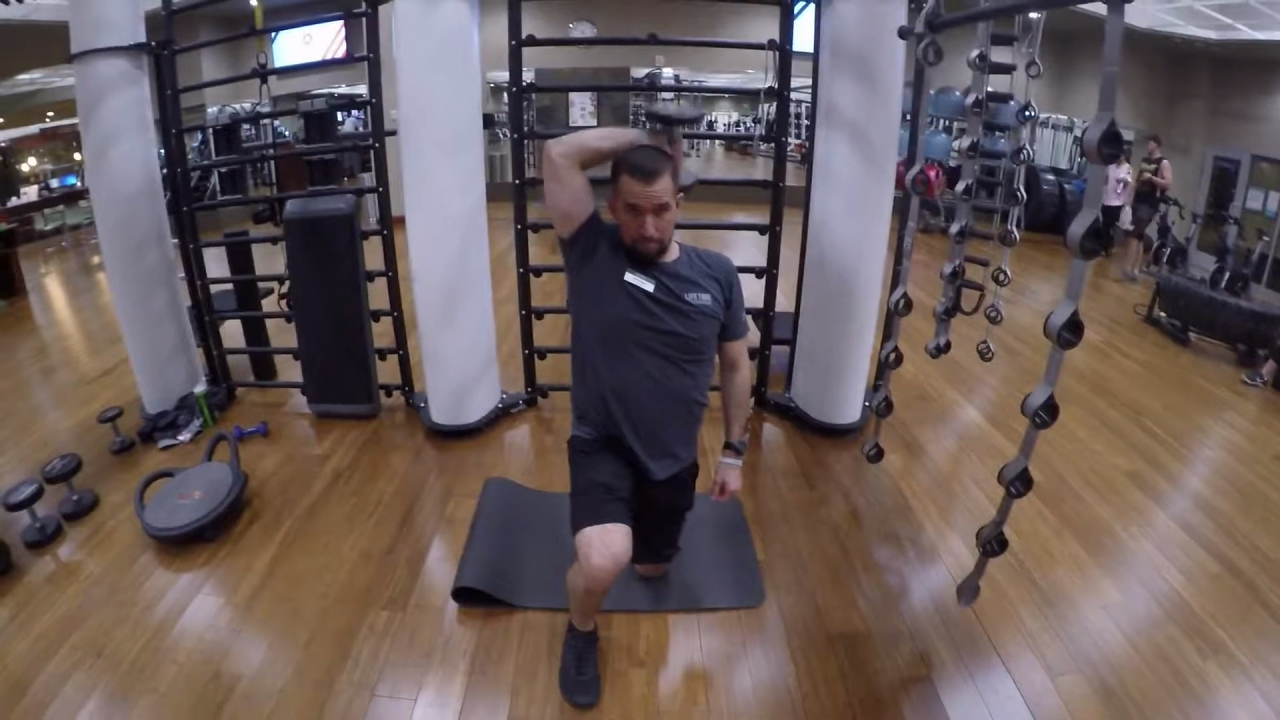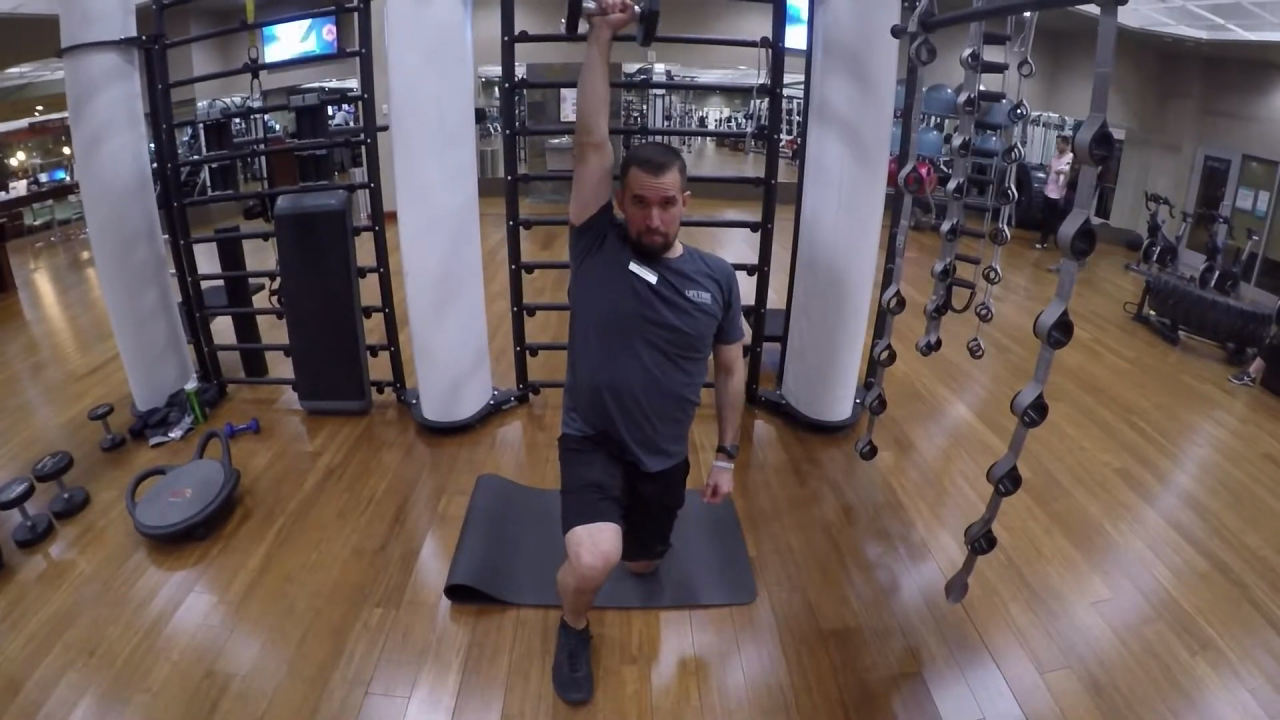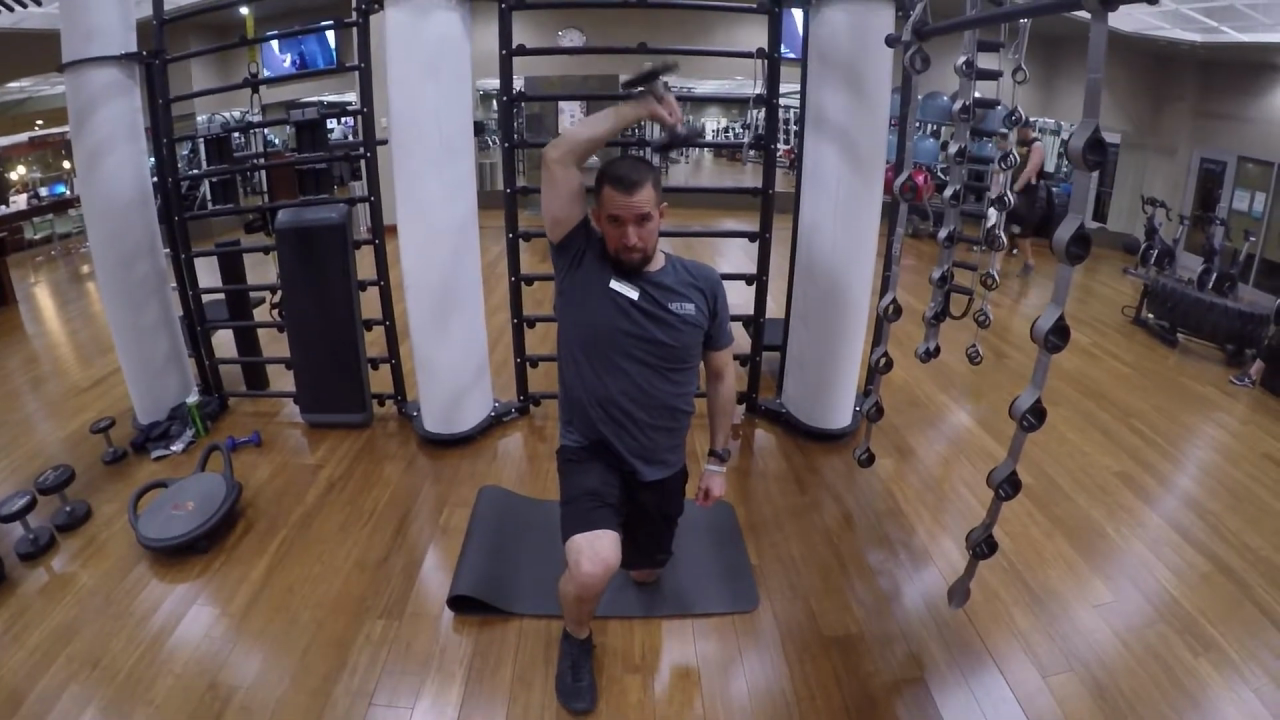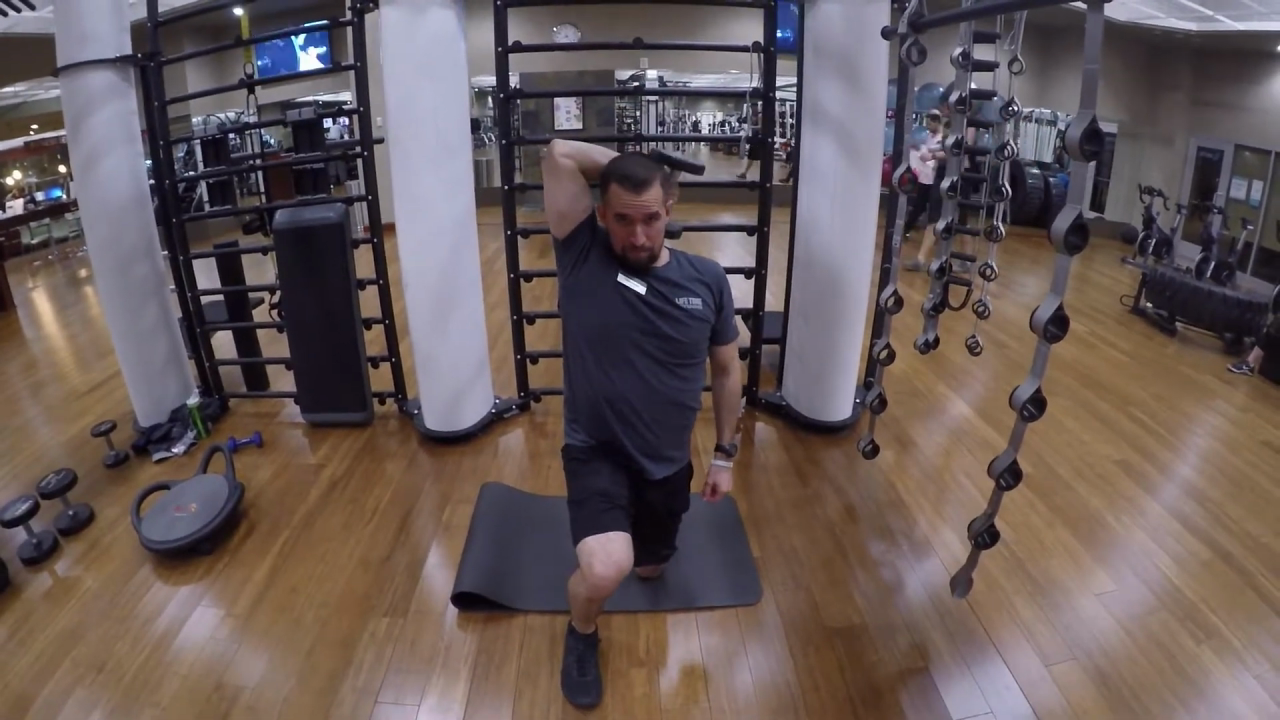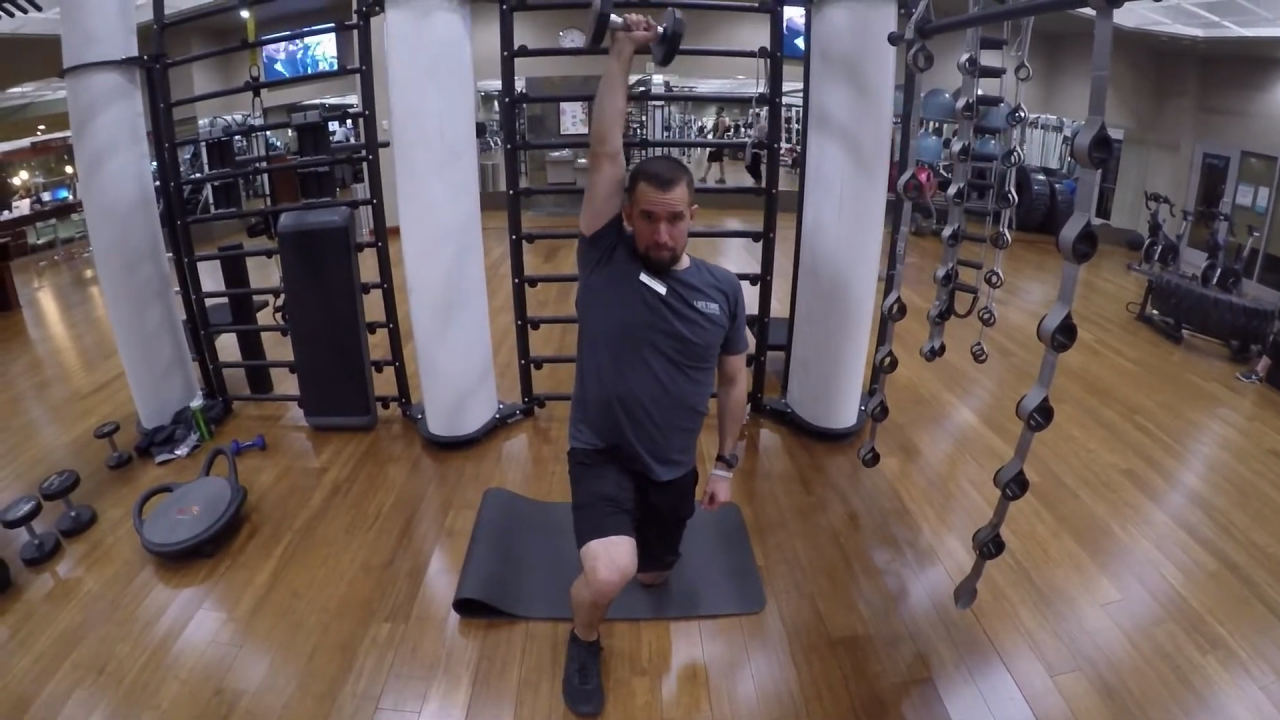
dt=1s
person 1, frame 1
left shoulder: (716, 273)
right shoulder: (592, 252)
left elbow: (736, 366)
right elbow: (557, 155)
left wrist: (734, 451)
right wrist: (645, 139)
left hip: (674, 456)
right hip: (601, 446)
left knee: (651, 567)
right knee: (602, 563)
left ankle: (645, 528)
right ankle: (581, 632)
person 1, frame 2
left shoulder: (716, 277)
right shoulder: (598, 247)
left elbow: (730, 371)
right elbow: (592, 143)
left wrist: (726, 455)
left hip: (665, 455)
right hip: (592, 441)
left knee: (644, 564)
right knee: (592, 562)
left ankle: (636, 521)
right ankle: (573, 629)
person 1, frame 3
left shoulder: (702, 285)
right shoulder: (578, 260)
left elbow: (722, 375)
right elbow: (557, 157)
left wrist: (718, 461)
right wrist: (639, 109)
left hip: (662, 464)
right hip: (590, 454)
left knee: (644, 574)
right knee: (592, 569)
left ankle: (633, 534)
right ankle: (576, 640)
person 1, frame 4
left shoulder: (707, 279)
right shoulder: (583, 257)
left elbow: (726, 370)
right elbow: (559, 155)
left wrist: (724, 456)
right wrist: (631, 166)
left hip: (668, 461)
right hip: (595, 453)
left knee: (649, 568)
right knee: (604, 571)
left ankle: (638, 533)
right ankle: (581, 634)
person 1, frame 5
left shoulder: (721, 289)
right shoulder: (605, 259)
left elbow: (732, 381)
right elbow: (605, 153)
left wrist: (725, 466)
right wrist: (622, 50)
left hip: (673, 467)
right hip: (601, 455)
left knee: (652, 576)
right knee: (610, 574)
left ankle: (644, 534)
right ankle: (583, 641)
